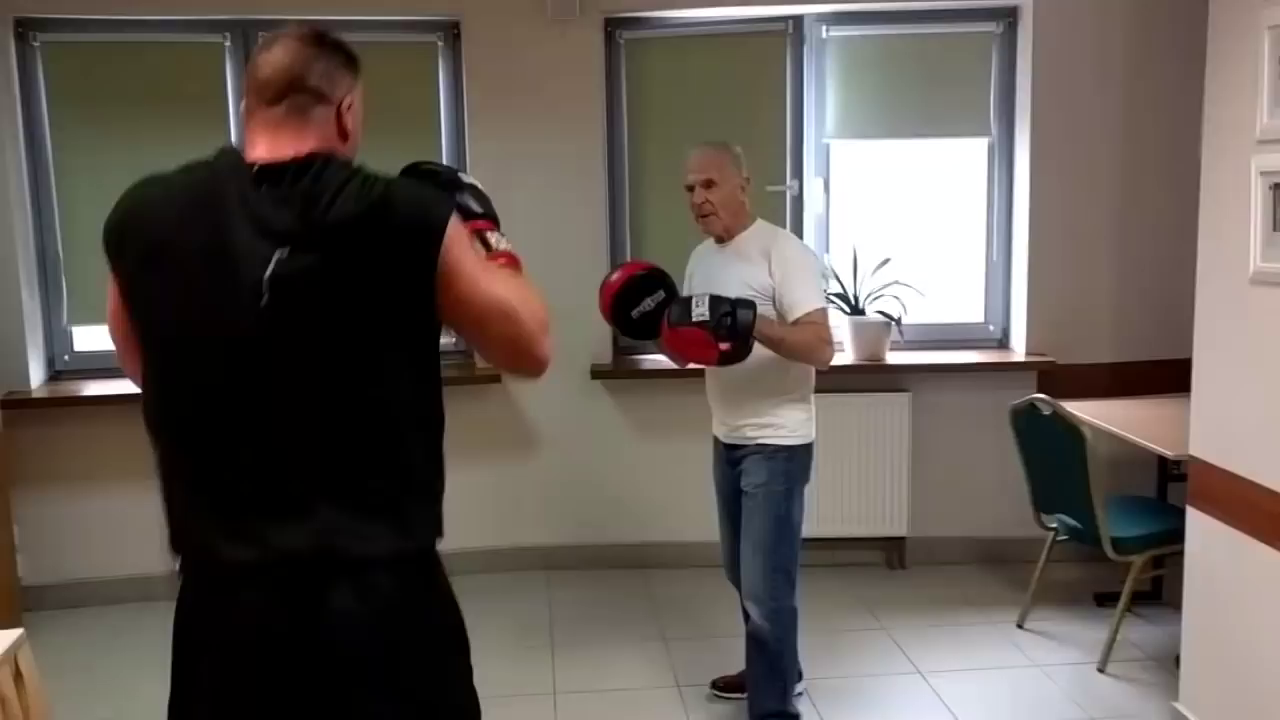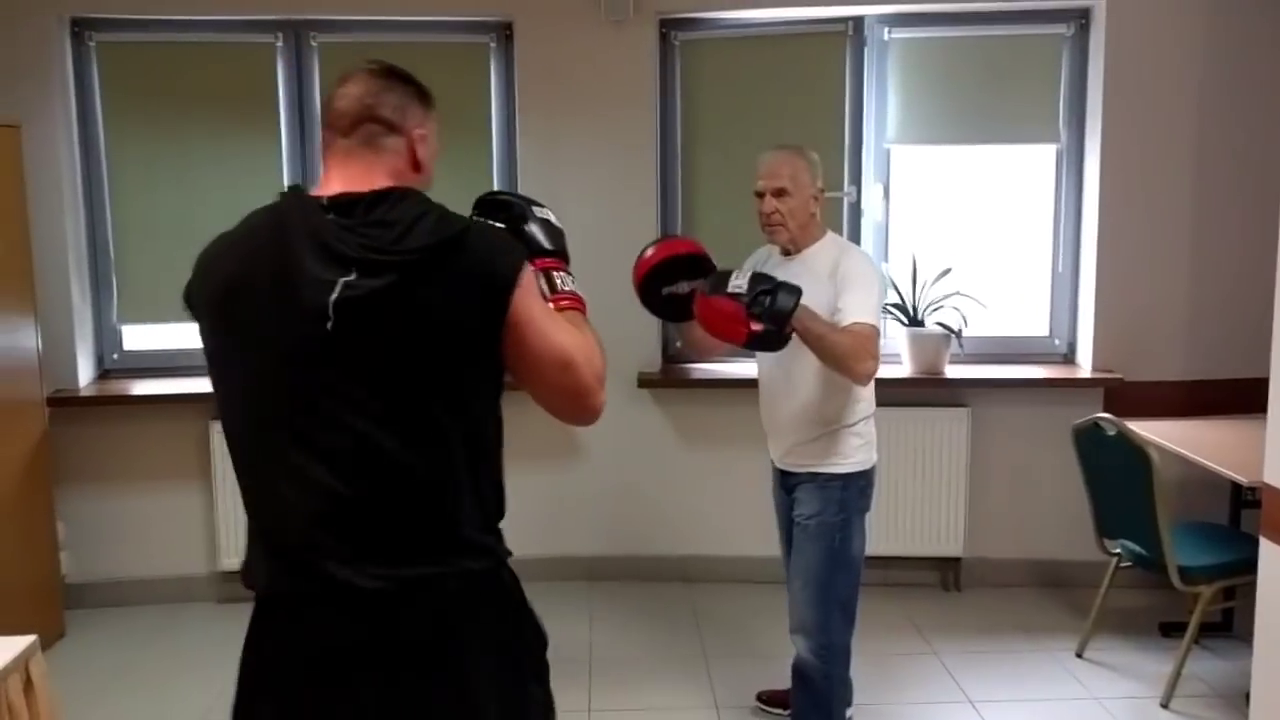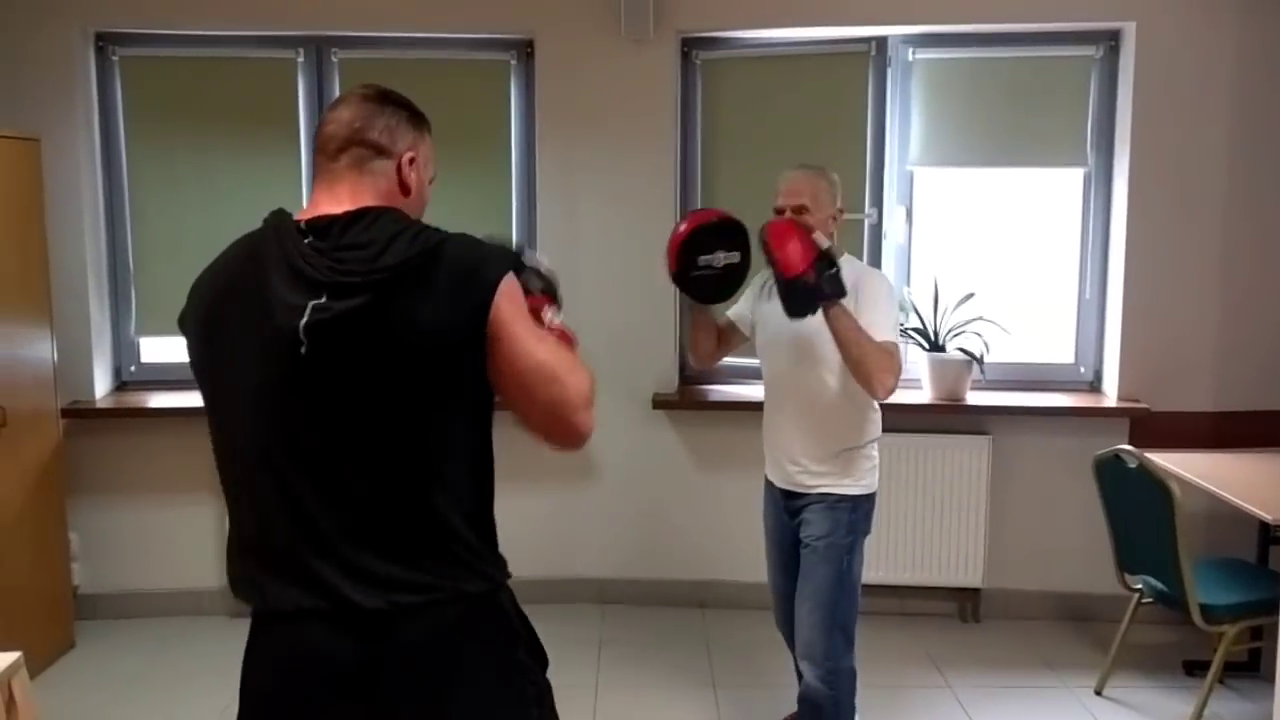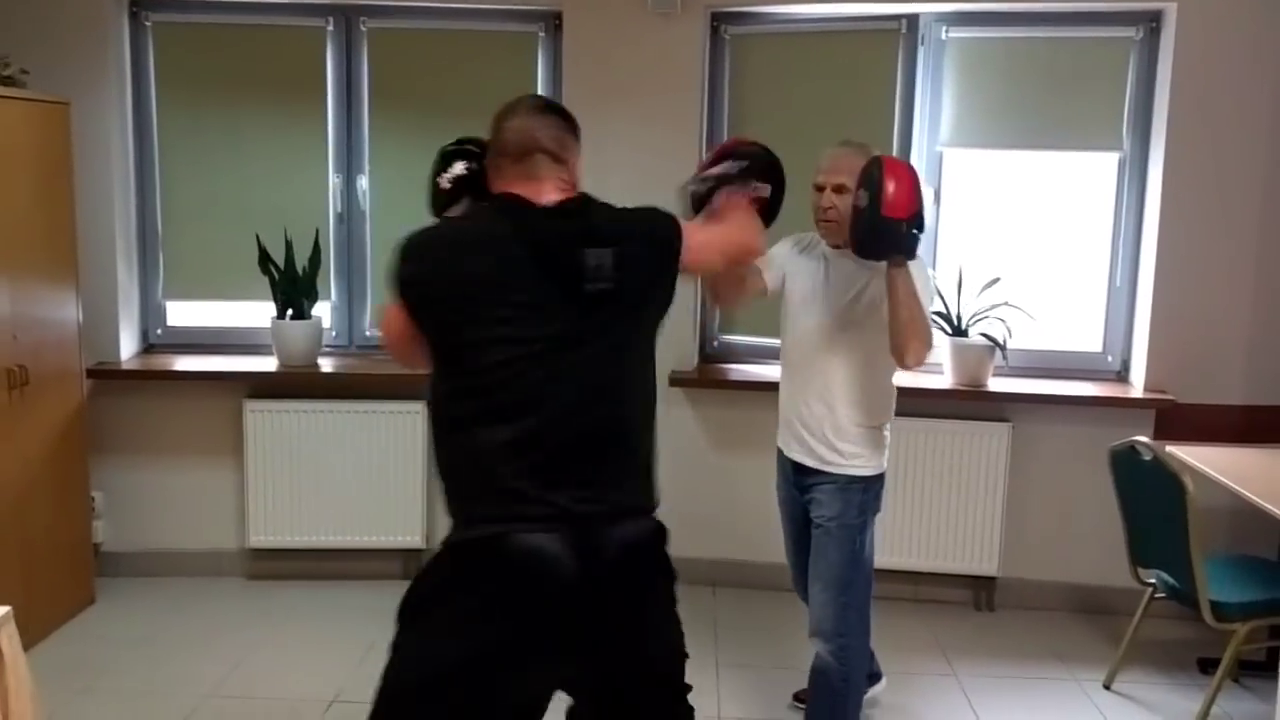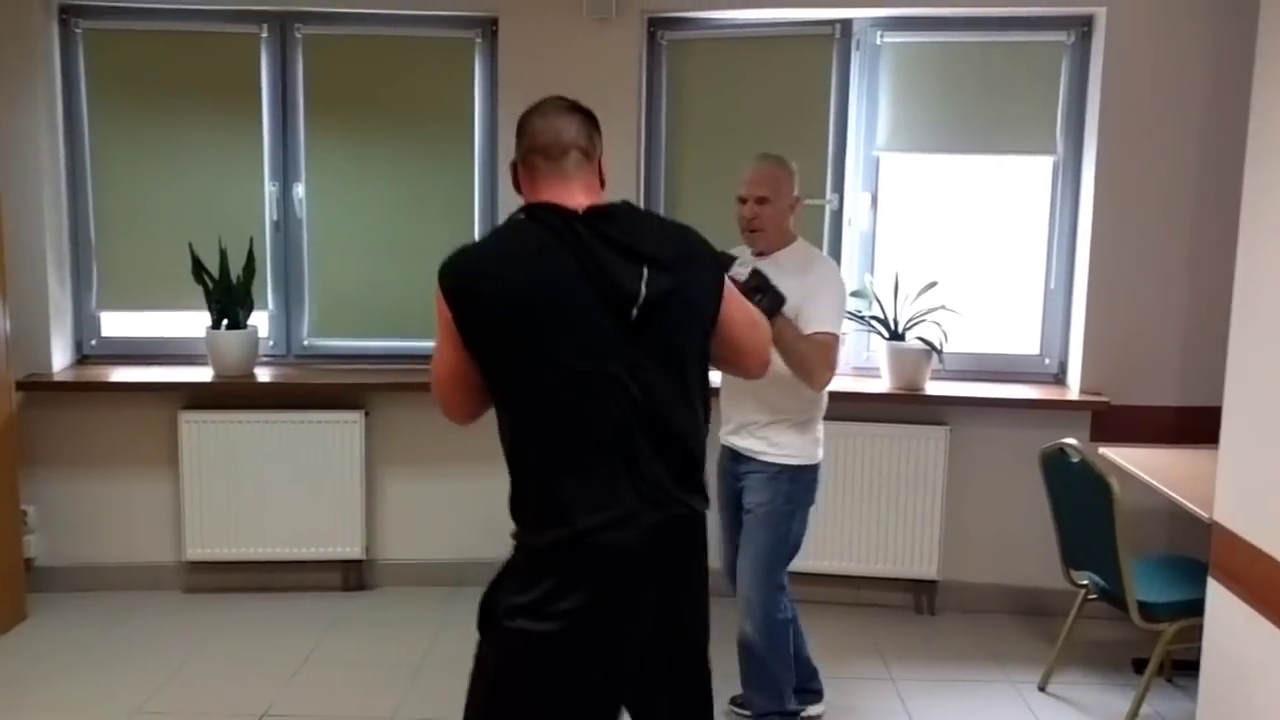
dt=0.5s
person 1, frame 1
left shoulder: (147, 220)
right shoulder: (410, 222)
right elbow: (528, 347)
right wrist: (477, 230)
left hip: (228, 601)
right hip: (385, 597)
person 1, frame 2
left shoulder: (227, 264)
right shoulder: (480, 257)
right elbow: (582, 396)
right wrist: (550, 269)
left hip: (303, 624)
right hip: (457, 615)
person 1, frame 3
left shoulder: (219, 288)
right shoulder: (463, 275)
right elbow: (570, 420)
right wrist: (540, 309)
left hip: (299, 644)
right hip: (452, 633)
person 1, frame 4
left shoulder: (430, 257)
right shoulder: (639, 241)
right elbow: (743, 238)
right wrist: (735, 192)
left hip: (495, 563)
right hip: (623, 552)
person 1, frame 5
left shoulder: (480, 271)
right shoulder: (683, 252)
left elbow: (460, 404)
right elbow: (754, 358)
left hip: (568, 557)
right hip: (674, 540)
person 2, frame 1
left shoulder: (783, 251)
right shoulder: (701, 257)
left elbow: (819, 348)
left wrist: (751, 324)
left hip: (777, 442)
right hip: (728, 441)
left knee: (766, 582)
right knee: (743, 572)
right ankle: (767, 669)
person 2, frame 2
left shoulder: (851, 266)
right shoulder: (762, 263)
left elbow: (861, 362)
right elbow: (711, 342)
left wrist: (794, 311)
left hip: (835, 470)
right hip: (788, 463)
left knee: (817, 612)
right knee: (806, 599)
person 2, frame 3
left shoulder: (868, 287)
right shoulder: (769, 280)
left elbow: (881, 383)
right elbow: (705, 354)
left wrist: (832, 303)
left hip: (838, 492)
right hip: (781, 485)
left knee: (823, 638)
right knee: (794, 621)
person 2, frame 4
left shoulder: (897, 267)
right shoulder: (797, 251)
left elbow: (913, 354)
right elbow: (728, 293)
left wrist: (897, 262)
left hip: (849, 470)
right hip: (793, 458)
left knee: (835, 612)
right knee: (814, 592)
person 2, frame 5
left shoulder: (817, 273)
right shoulder: (734, 264)
left elbow: (819, 373)
left wrist: (773, 310)
left hip: (784, 462)
right hip: (733, 450)
left knee: (758, 595)
right knee: (748, 582)
